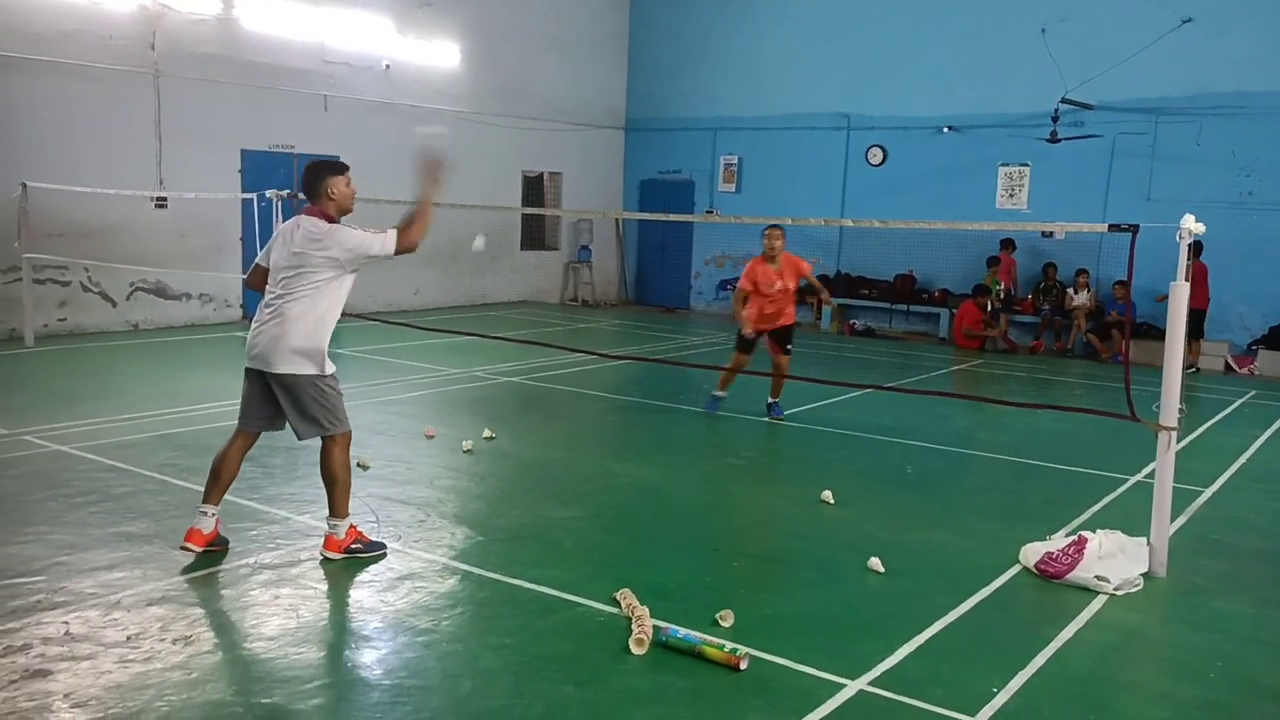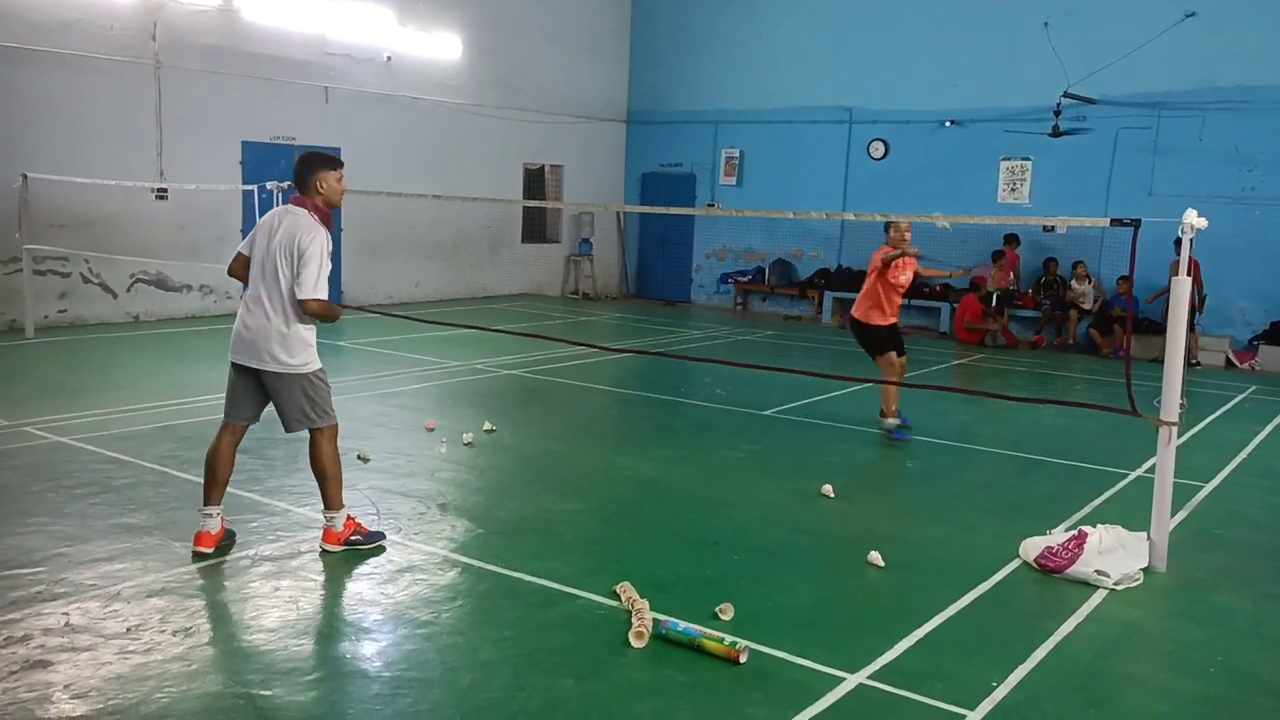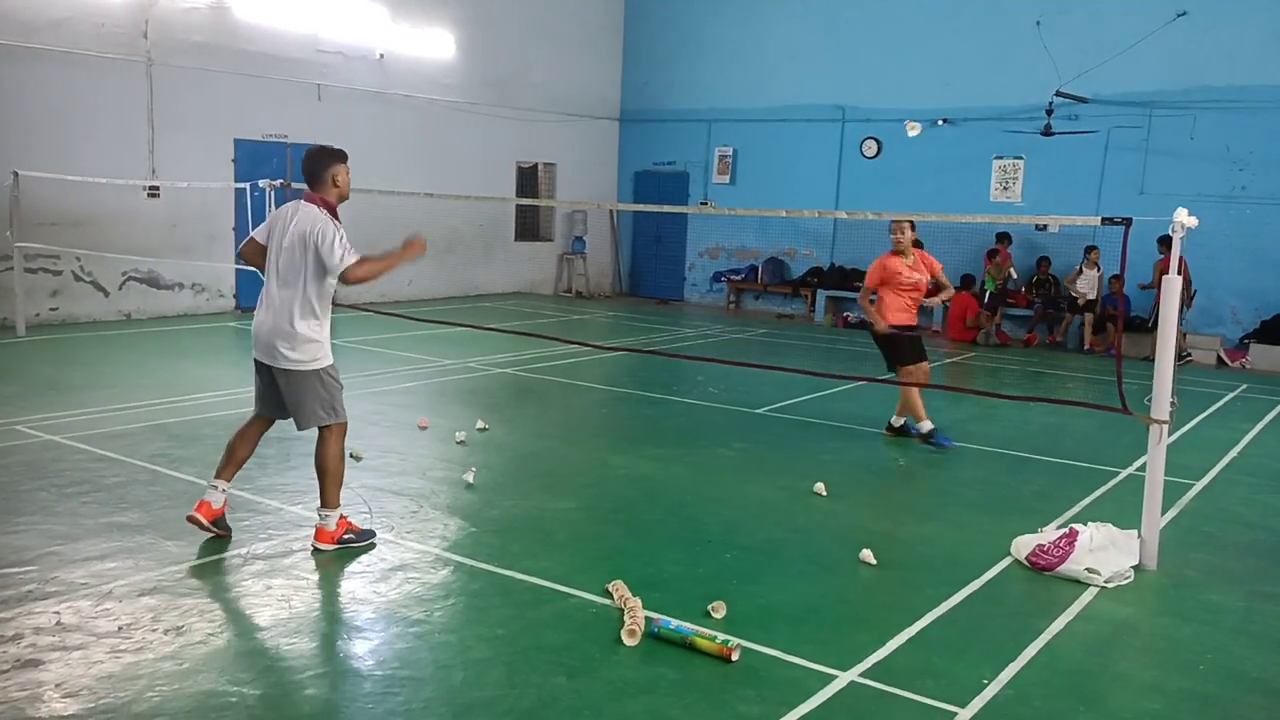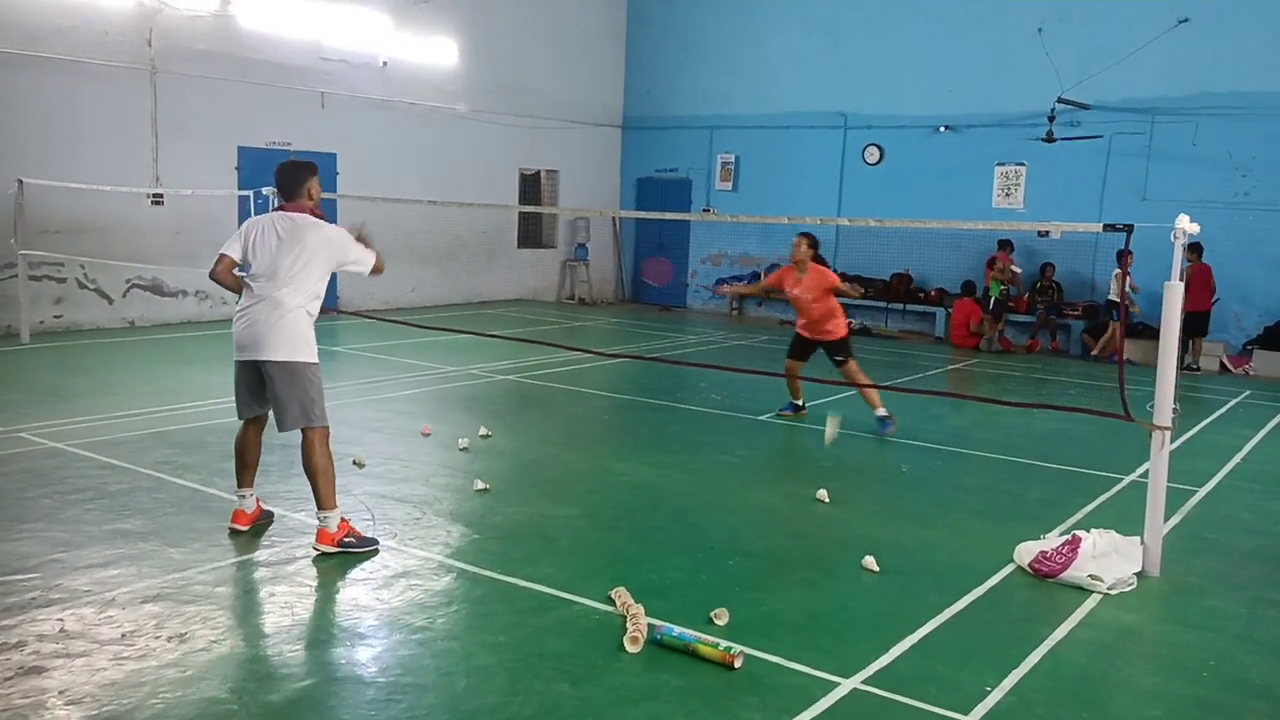
dt=0.5s
person 1, frame 1
left shoulder: (287, 230)
right shoulder: (340, 239)
left elbow: (255, 280)
right elbow: (407, 241)
right wrist: (429, 187)
left hip: (261, 349)
right hip: (299, 356)
left knee: (244, 435)
right knee: (337, 438)
left ankle: (202, 526)
right ankle: (339, 535)
person 1, frame 2
left shoulder: (271, 218)
right shoulder: (314, 234)
left elbow: (237, 268)
right elbow: (310, 305)
right wrist: (334, 312)
left hip: (247, 343)
right hip: (288, 351)
left knee: (231, 430)
right knee: (324, 430)
left ankle: (209, 527)
right ankle: (337, 527)
person 1, frame 3
left shoulder: (285, 212)
right shoulder: (323, 226)
left elbow: (248, 251)
right elbow: (350, 273)
right wrist: (402, 256)
left hip: (267, 337)
right hip: (301, 345)
left knee: (261, 418)
right knee: (333, 427)
left ankle: (212, 500)
right ankle: (330, 526)
person 1, frame 4
left shoulder: (255, 226)
right shoulder: (327, 235)
left elbow: (219, 272)
right elbow: (376, 266)
right wrist: (364, 243)
left hip: (248, 338)
right hip: (288, 345)
left knee: (253, 421)
right knee: (315, 430)
left ankle: (245, 507)
right ankle: (330, 528)
person 2, frame 1
left shoulder: (794, 263)
right shoulder: (753, 267)
left elbow: (813, 281)
right elbow: (739, 299)
left wrist: (823, 293)
right wrist: (744, 325)
left hip: (782, 321)
right hip: (752, 320)
left knee: (781, 366)
right knee: (738, 363)
left ankle: (773, 401)
right ankle: (719, 393)
person 2, frame 2
left shoulder: (909, 260)
right shoulder: (883, 254)
left elbow: (921, 271)
right elbow: (888, 259)
left wrist: (951, 274)
right wrist: (904, 252)
left hip: (888, 320)
right hip: (866, 319)
left knee: (901, 366)
right knee: (892, 366)
left ankle: (889, 413)
right ankle: (891, 422)
person 2, frame 3
left shoulder: (925, 260)
right shoulder: (884, 263)
left elbow: (949, 289)
right elbow: (864, 297)
left wrist: (940, 297)
right wrist: (876, 321)
left hip: (910, 325)
right hip: (888, 326)
left knee: (923, 373)
right knee: (910, 374)
left ankle: (897, 423)
right ankle: (927, 431)
person 2, frame 4
left shoulder: (822, 274)
right shoulder: (785, 273)
left elbow: (850, 291)
right elbow: (759, 287)
left wrist: (853, 291)
right wrist: (734, 290)
left hip: (832, 330)
right hip: (806, 329)
left knee: (852, 373)
right knee: (790, 368)
left ankle: (882, 415)
right ankle: (798, 404)
